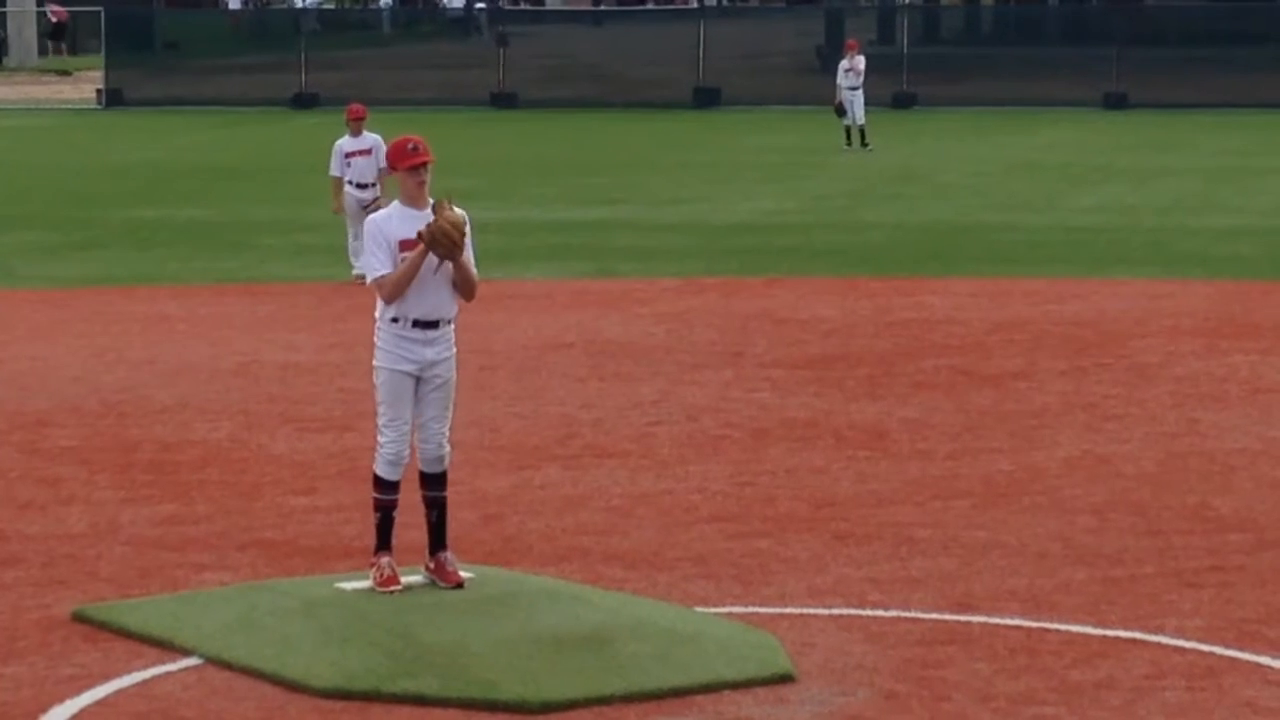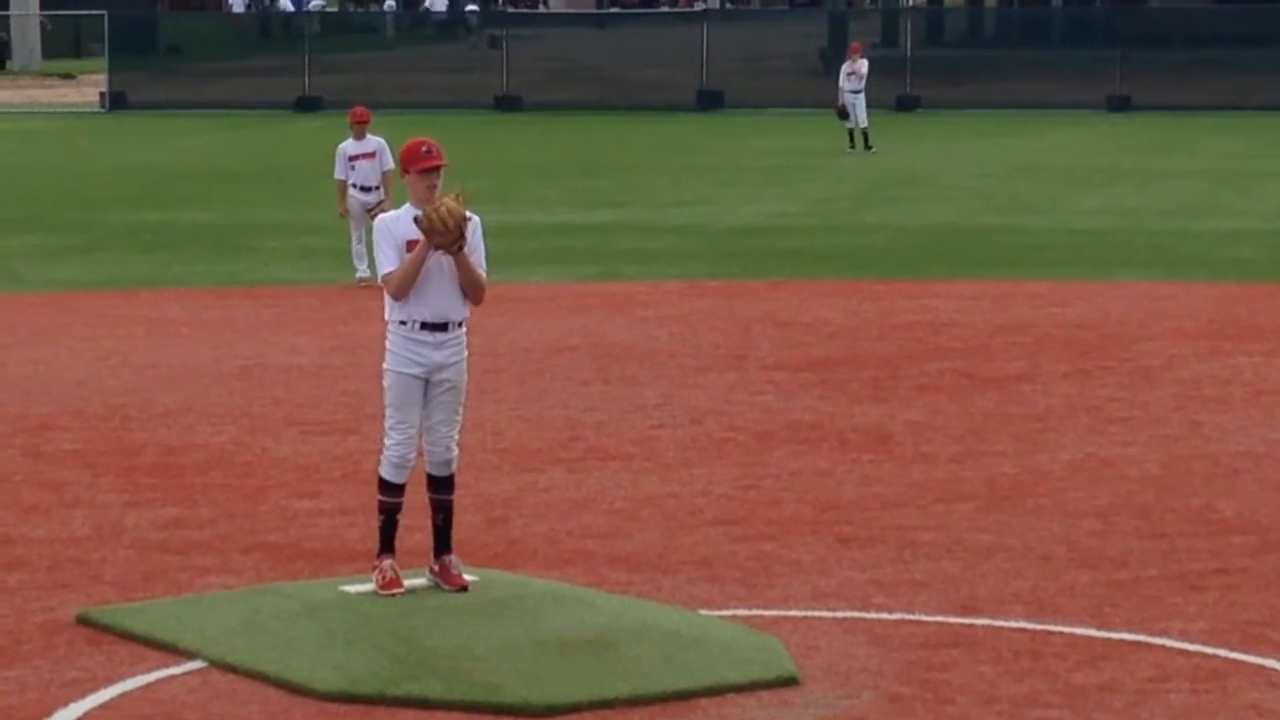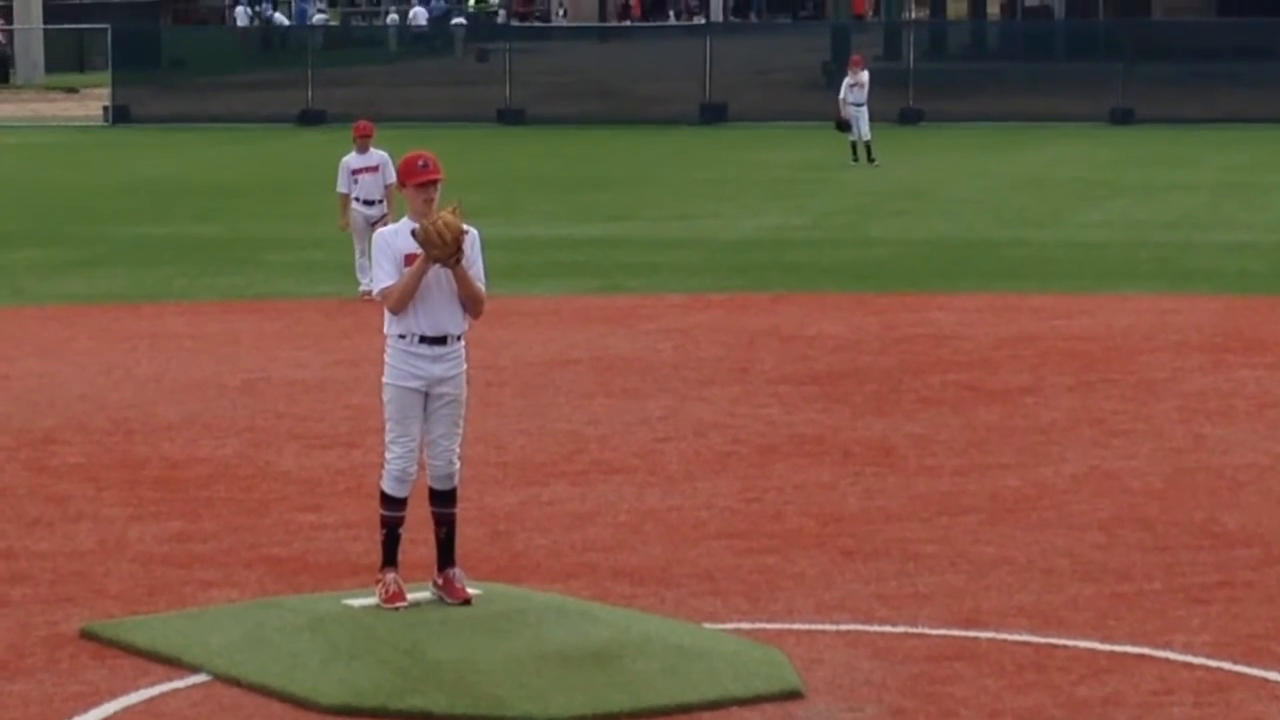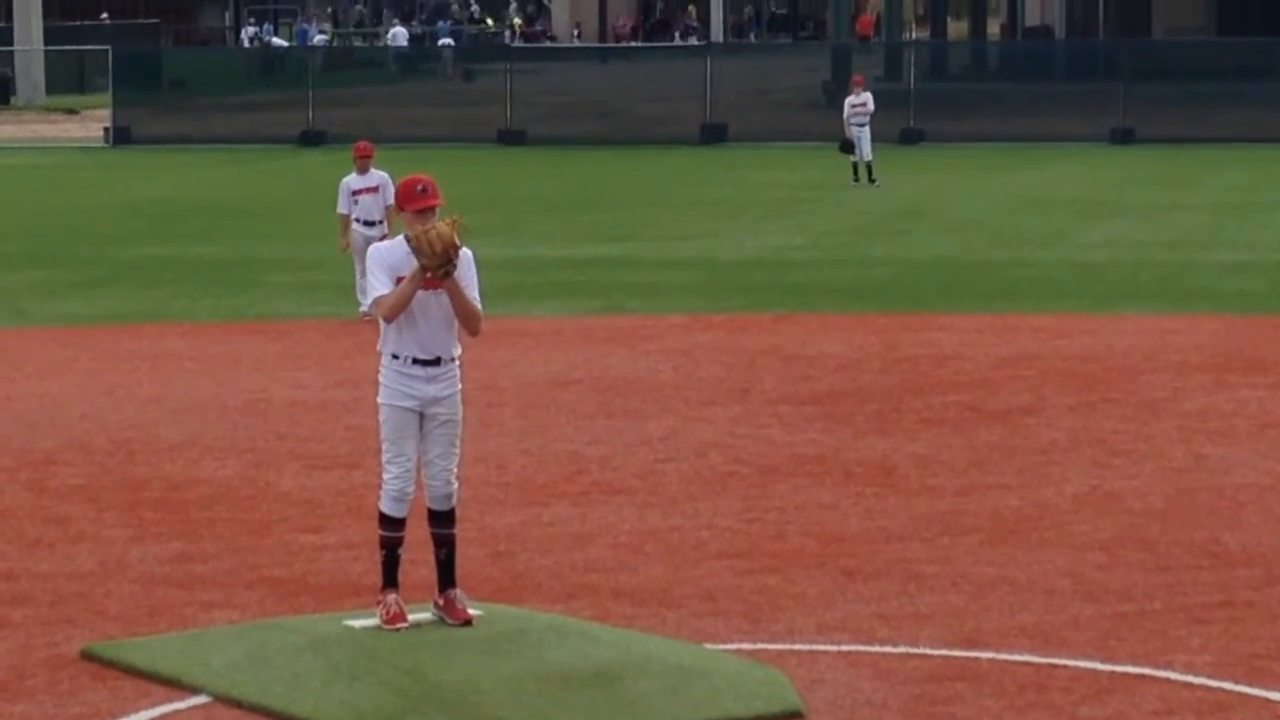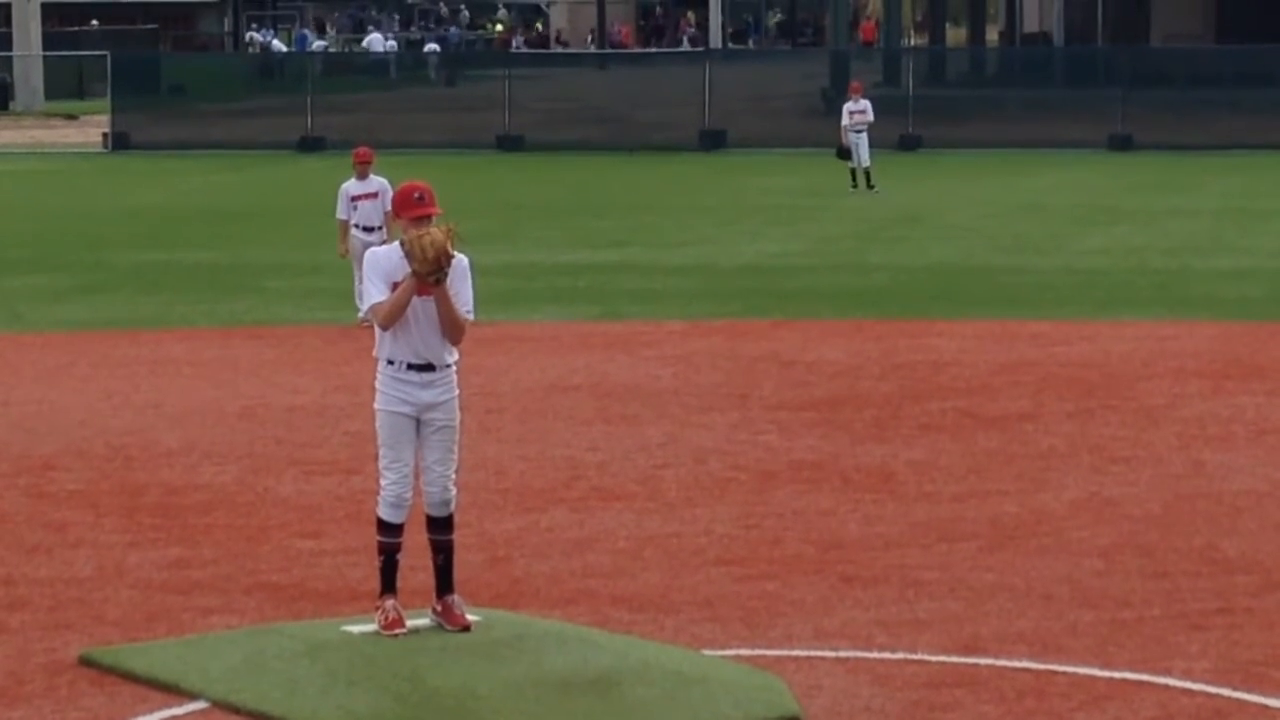
dt=0.7s
person 1, frame 1
left shoulder: (453, 217)
right shoulder: (379, 224)
left elbow: (469, 293)
right elbow: (387, 292)
left wrist: (454, 251)
right wrist: (423, 248)
left hip: (441, 343)
right hip: (397, 344)
left knee: (436, 447)
right knee: (393, 446)
left ankle: (438, 552)
right ankle: (382, 553)
person 1, frame 2
left shoulder: (467, 222)
right shoulder: (390, 224)
left elbow: (479, 295)
right elbow: (396, 289)
left wrist: (456, 249)
right wrist: (428, 243)
left hip: (452, 345)
right hip: (406, 346)
left knee: (443, 449)
right knee: (400, 448)
left ankle: (443, 555)
right ankle: (385, 555)
person 1, frame 3
left shoulder: (465, 236)
right shoulder: (387, 238)
left elbow: (477, 309)
right elbow: (393, 304)
left wrist: (455, 263)
right wrist: (426, 258)
left hip: (451, 359)
right hip: (405, 360)
left knee: (445, 463)
right knee: (401, 462)
left ankle: (447, 569)
right ankle: (388, 569)
person 1, frame 4
left shoulder: (460, 256)
right shoulder: (382, 254)
left elbow: (474, 327)
right elbow: (387, 311)
left wrist: (447, 276)
right wrist: (422, 269)
left hip: (445, 380)
right hip: (399, 380)
left knee: (443, 482)
right knee: (398, 482)
left ankle: (447, 589)
right ankle: (390, 590)
person 1, frame 5
left shoulder: (456, 264)
right shoulder: (379, 260)
left elbow: (458, 334)
right elbow: (383, 318)
left wrist: (439, 283)
right wrist: (416, 274)
left hip: (441, 385)
right hip: (395, 385)
left knee: (441, 489)
right knee: (395, 488)
left ankle: (445, 595)
right ankle: (387, 596)
